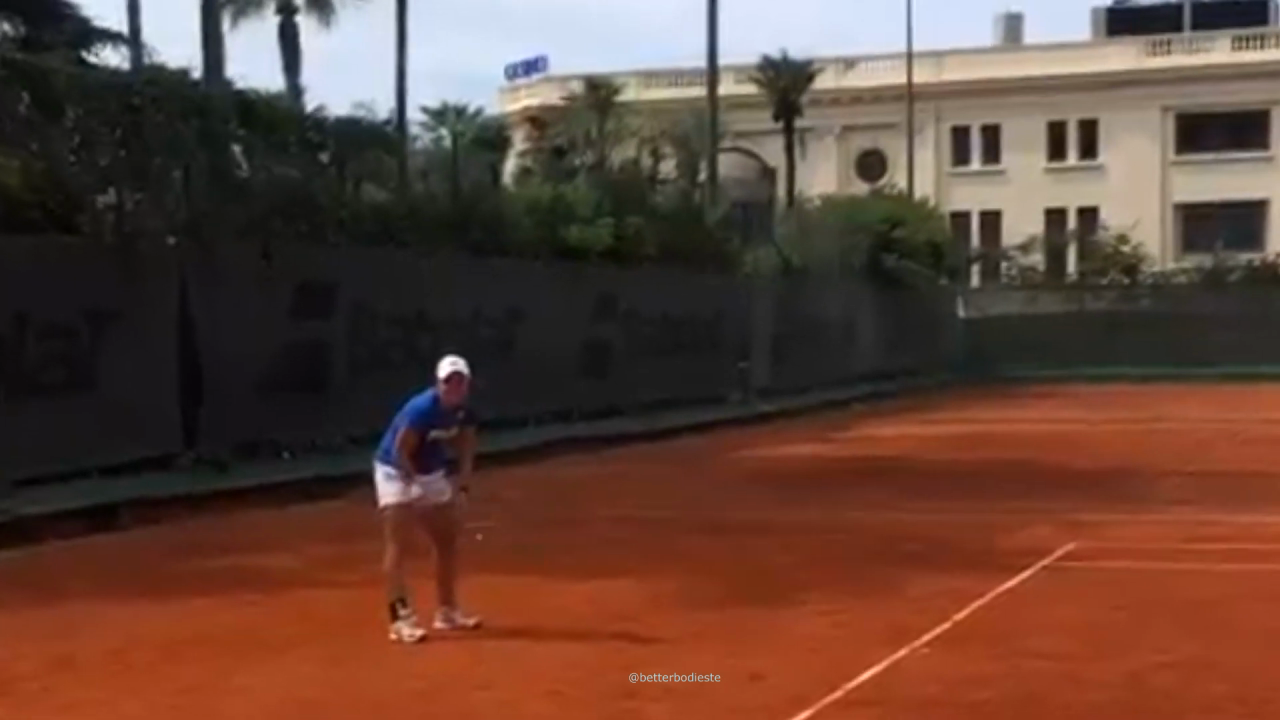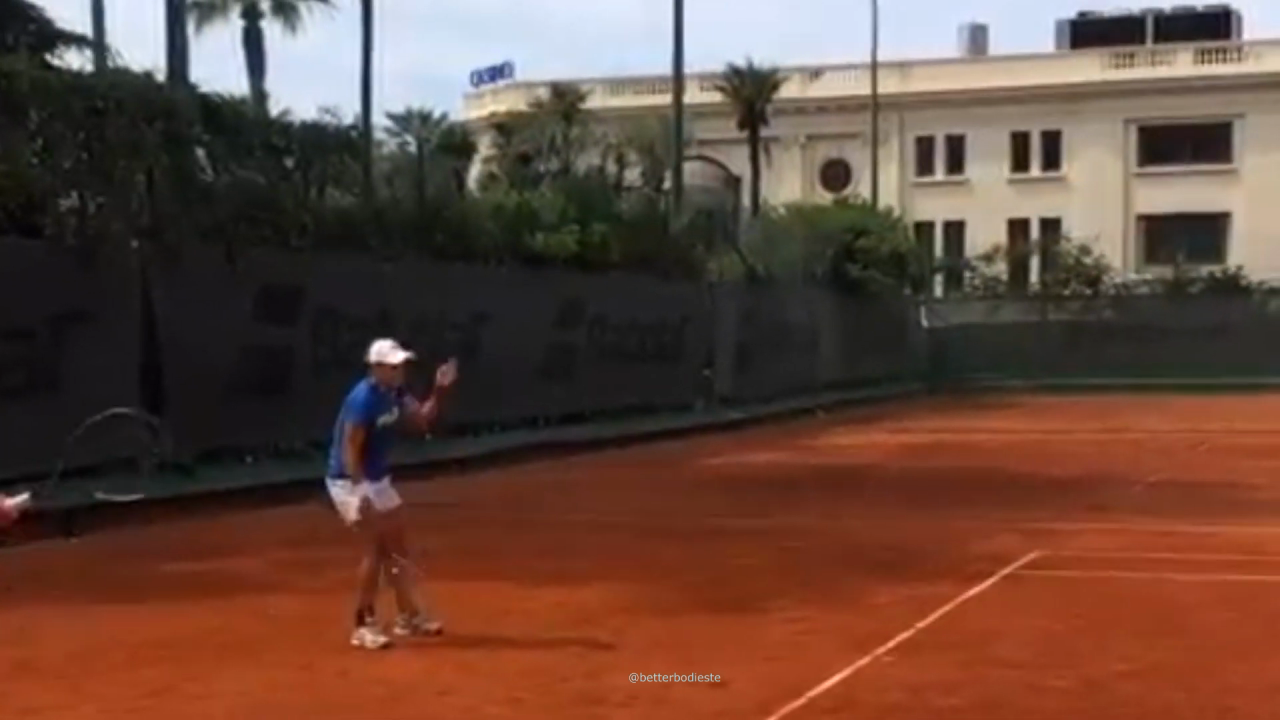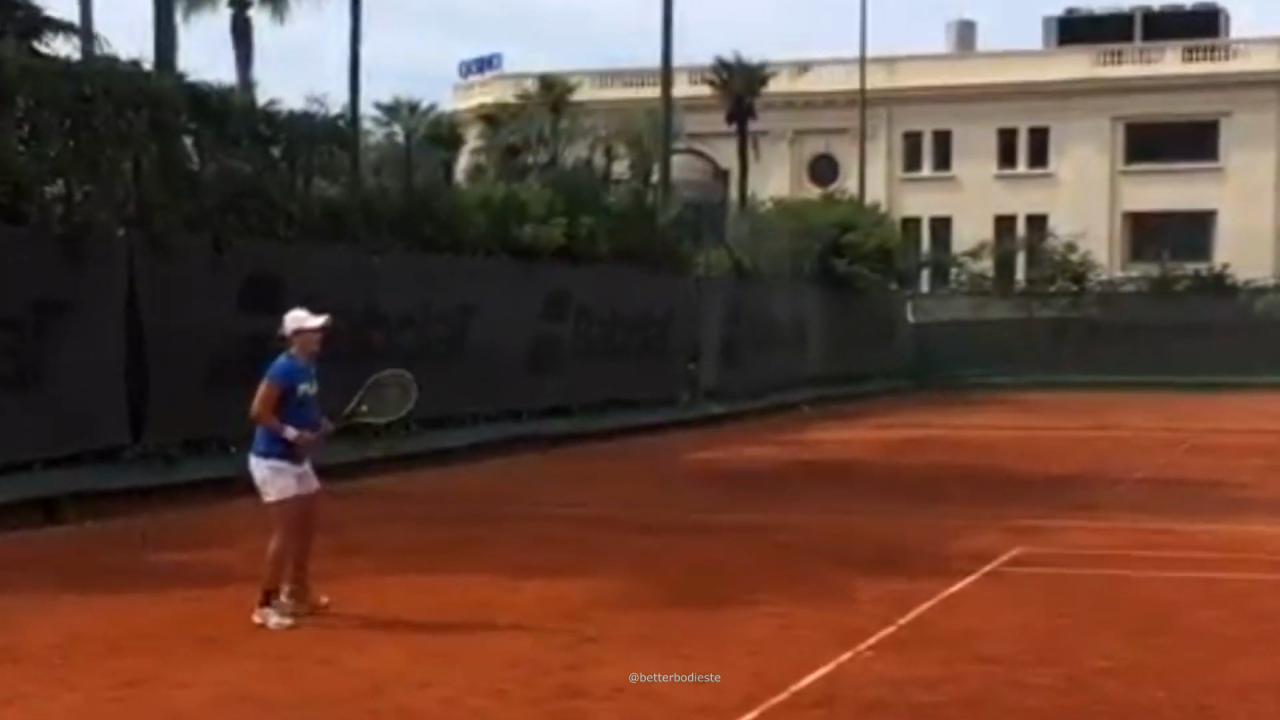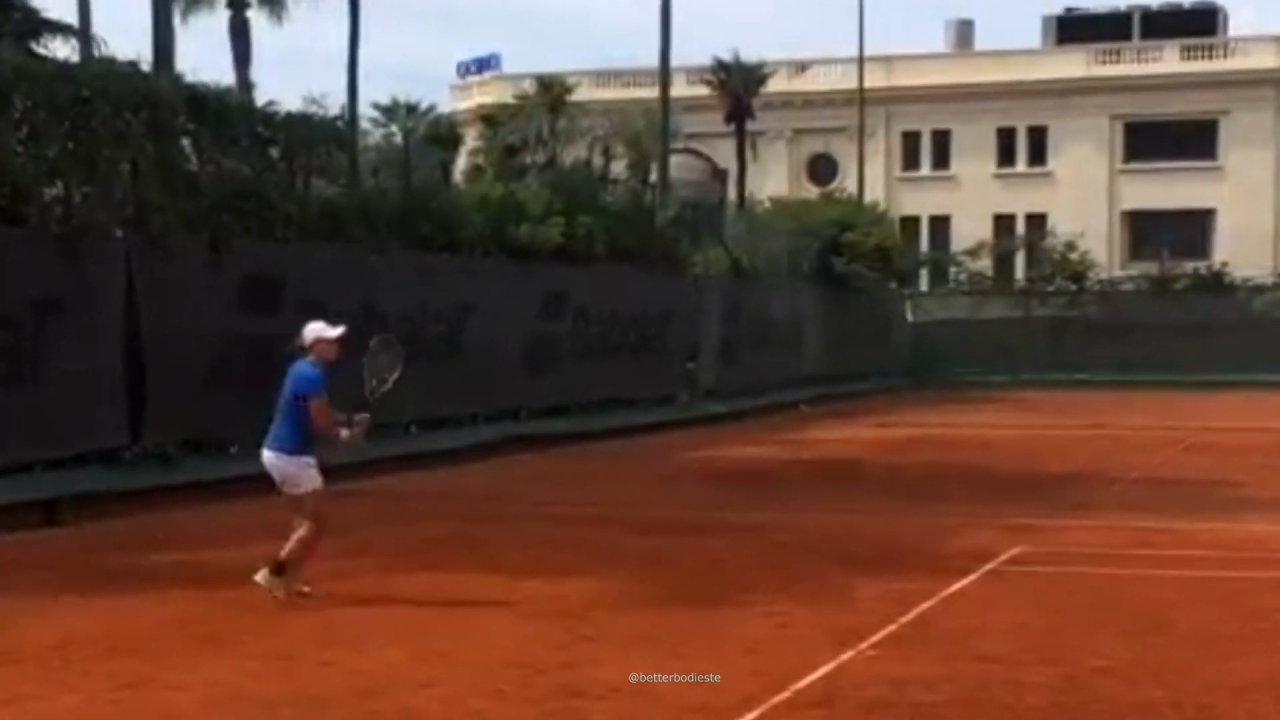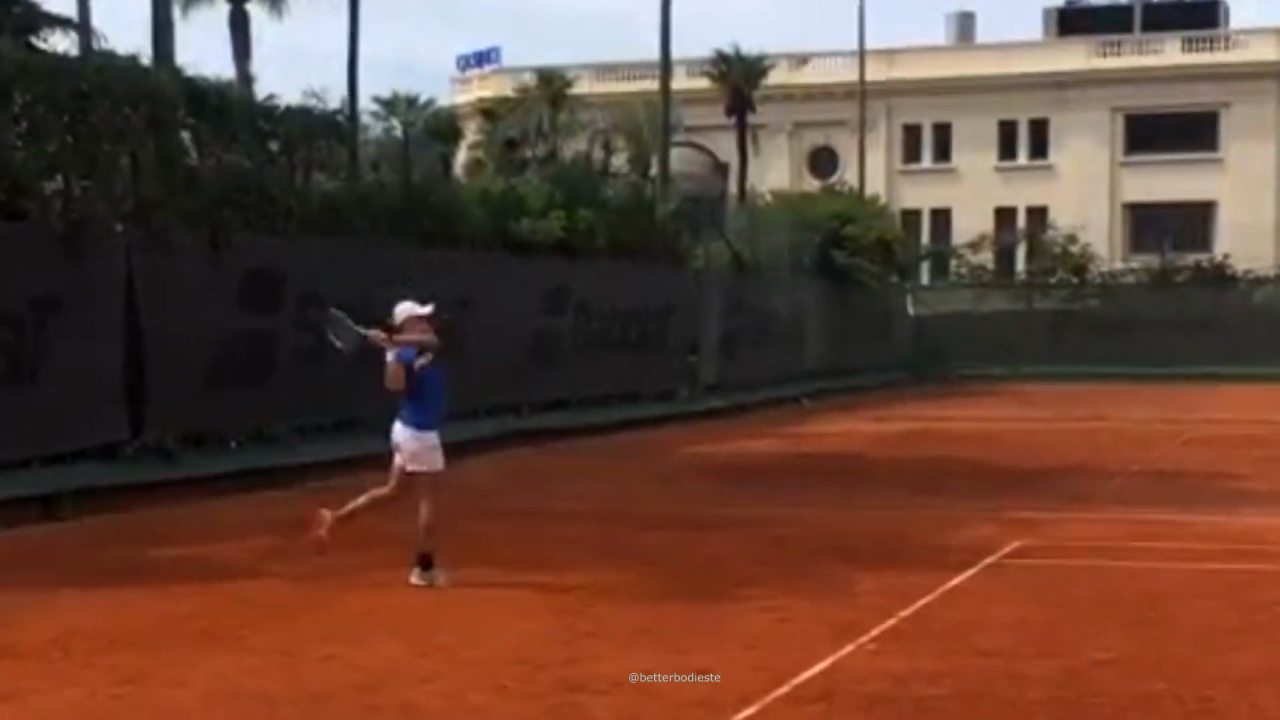
dt=1s
person 1, frame 1
left shoulder: (464, 409)
right shoulder: (421, 408)
left elbow: (466, 447)
right elbow: (400, 454)
left wrist: (462, 485)
right wrist: (415, 492)
left hip: (432, 474)
right hip: (396, 471)
left knee: (448, 543)
right knee: (397, 544)
left ankle: (447, 610)
right ankle: (400, 618)
person 1, frame 2
left shoulder: (395, 391)
right shoulder: (362, 400)
left elbow: (423, 420)
right elbow: (349, 450)
left wrist: (440, 390)
right wrist: (361, 495)
left hip: (377, 479)
right hip: (349, 482)
left knee: (397, 546)
right knee: (377, 550)
left ankle: (410, 617)
right ankle: (364, 625)
person 1, frame 3
left shoulder: (309, 366)
right shoulder: (282, 369)
right elbow: (258, 411)
left wrist: (319, 423)
right wrist: (292, 434)
left hip: (298, 459)
right hip: (272, 460)
left knee: (307, 527)
right knee: (286, 534)
left ankle: (297, 590)
right ankle: (266, 605)
person 1, frame 4
left shoulder: (302, 369)
right shoulder: (313, 376)
right elbow: (319, 424)
left wrist: (346, 421)
right wrist: (346, 434)
left hip: (275, 452)
right hip: (292, 457)
left knee: (305, 519)
right knee: (313, 524)
left ankle: (287, 578)
right ankle: (274, 573)
person 1, frame 5
left shoulder: (423, 337)
right shoulder: (398, 353)
left elbow: (431, 341)
right elbow: (396, 386)
left wrist: (394, 339)
right wrist: (391, 352)
left hip: (414, 431)
right hip: (418, 433)
left knee: (390, 489)
right knee: (428, 500)
left ankle: (333, 519)
right ankle: (425, 569)
